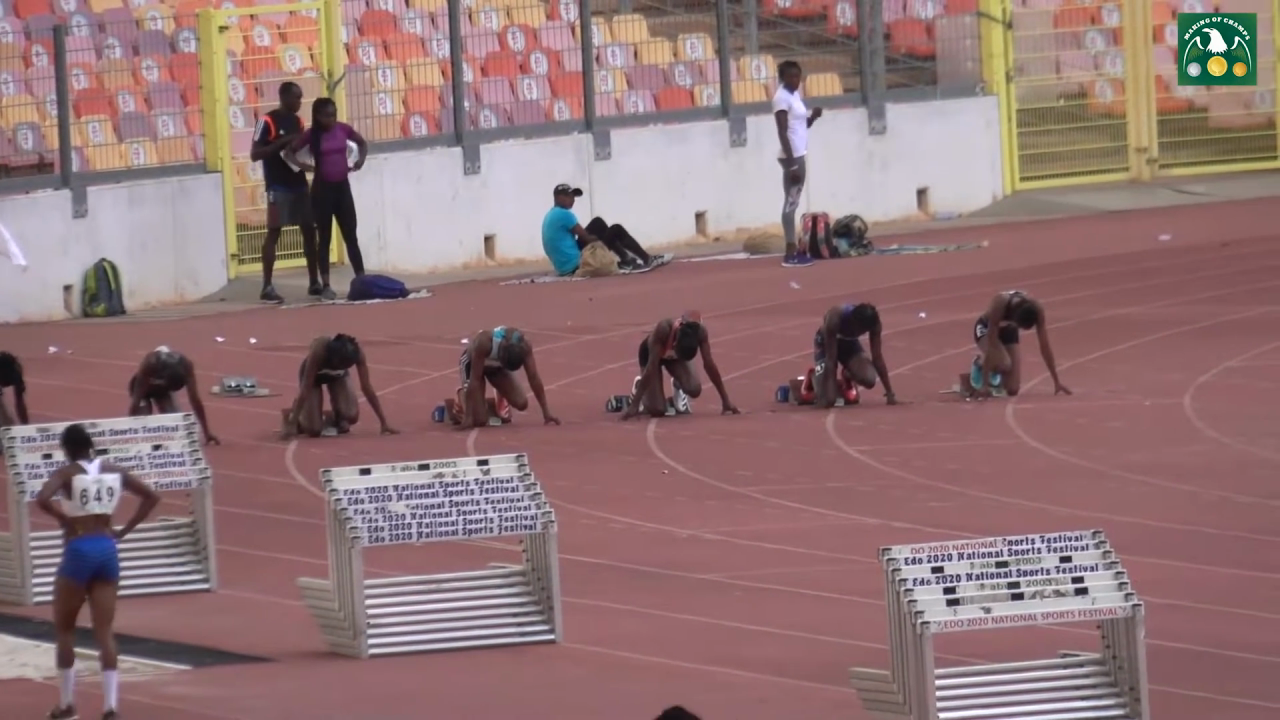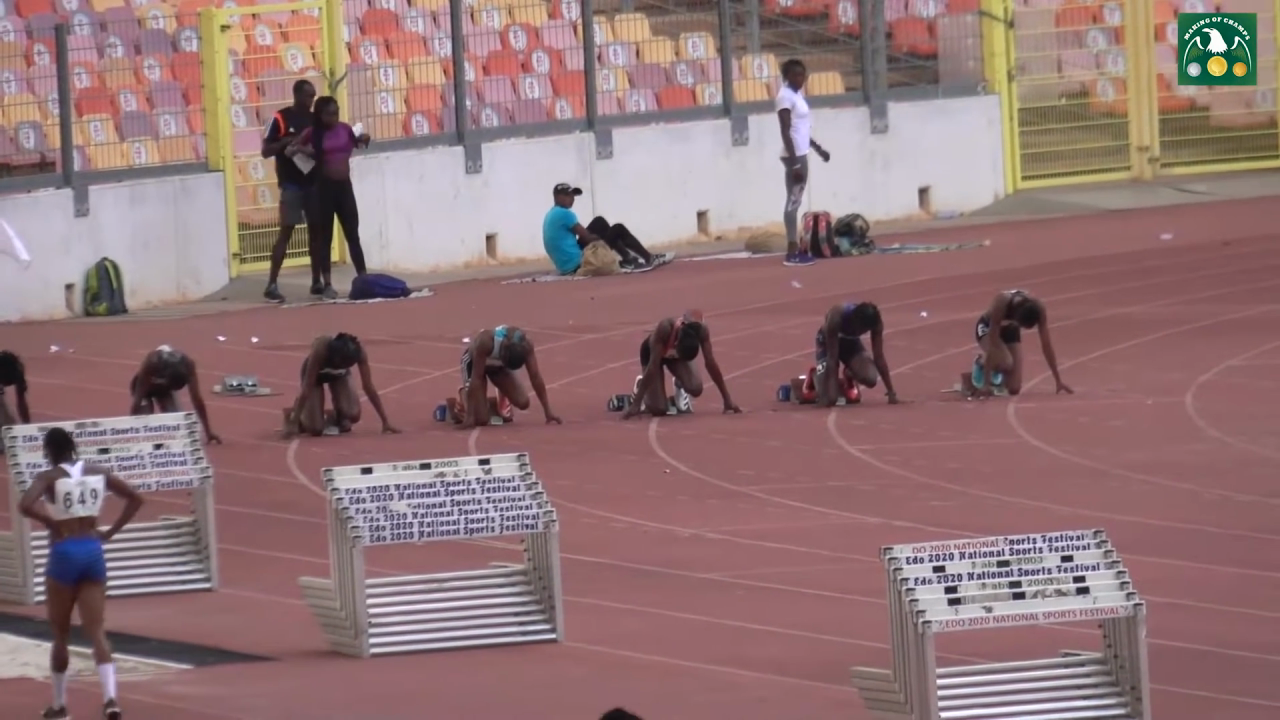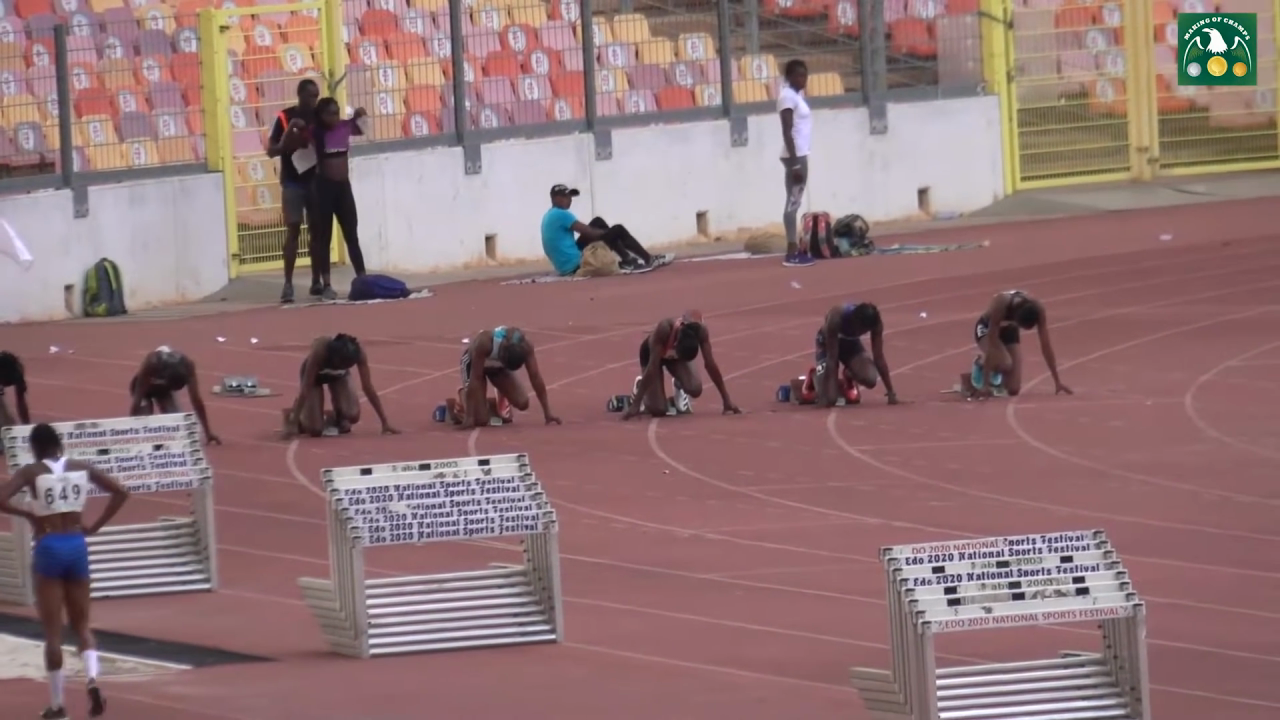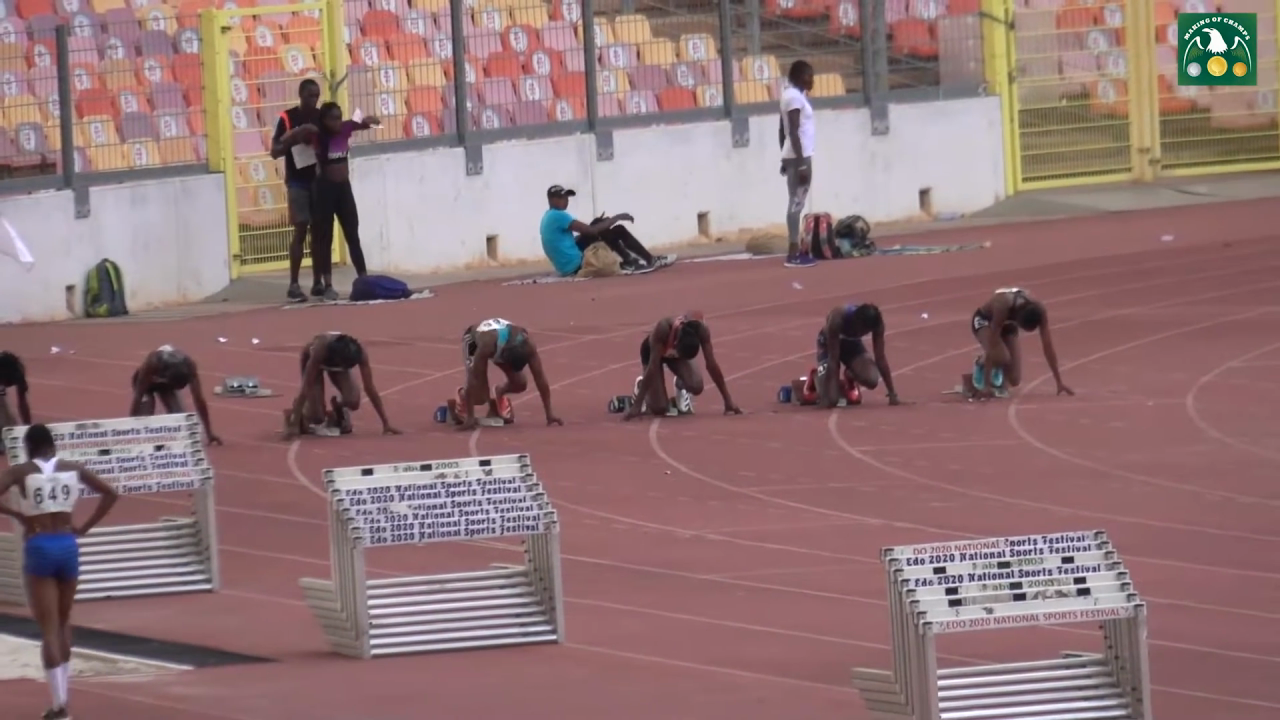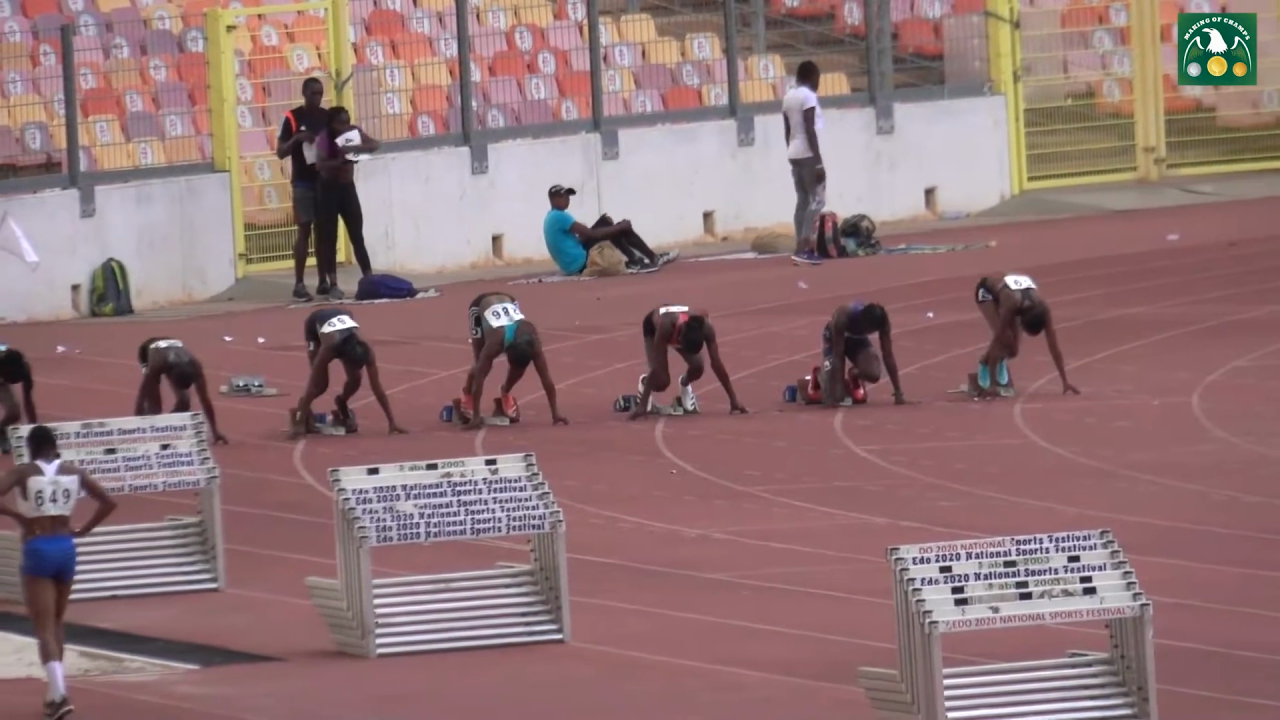
dt=0.2s
person 1, frame 1
left shoulder: (66, 473)
right shoulder: (114, 471)
left elbow: (42, 500)
right elbow: (151, 497)
left wrist: (63, 517)
right wrist: (123, 530)
left hip: (78, 552)
right hip: (107, 551)
left knee: (63, 631)
right knee: (104, 633)
person 1, frame 2
left shoulder: (49, 477)
right shoulder: (98, 472)
left elbow: (25, 506)
right elbow: (136, 499)
left wrist: (47, 521)
right wrist: (111, 531)
left hip: (64, 555)
right hip: (93, 552)
left knee: (61, 635)
right knee: (96, 632)
person 1, frame 3
left shoulder: (30, 472)
right shoulder: (82, 467)
right elbow: (121, 492)
left wrist: (28, 515)
right wrist: (95, 526)
left hip: (48, 550)
right hip: (77, 547)
left knee: (53, 632)
right knee: (81, 626)
right ankle: (92, 680)
person 1, frame 4
right shoulder: (73, 469)
right elbow: (111, 494)
right wrist: (85, 527)
left hip: (39, 549)
right hip: (68, 547)
left knee: (49, 631)
right knee: (63, 626)
right ankle: (62, 693)
person 1, frame 5
right shoulder: (73, 472)
right elbow: (109, 503)
right wrist: (82, 531)
left hip: (38, 551)
right hip: (66, 549)
left knee: (45, 630)
right knee: (56, 624)
right ankle: (54, 696)
person 2, frame 1
left shoulder: (296, 121)
right shoulder: (267, 121)
right elbow: (255, 154)
right wrist: (280, 143)
left hip: (299, 184)
right hip: (278, 187)
left knee: (310, 231)
right knee: (273, 233)
left ankle: (314, 282)
right ankle: (267, 287)
person 2, frame 2
left shoulder: (313, 118)
right shoulder: (280, 119)
right elbow: (265, 151)
right wrist: (287, 141)
left hip: (313, 182)
right hip: (290, 184)
right knee: (286, 231)
left ankle: (317, 281)
right ankle: (271, 285)
person 2, frame 3
right shoulder: (284, 118)
right elbow: (271, 151)
right wrist: (291, 142)
right hip: (293, 183)
right knee: (293, 231)
left ankle: (317, 282)
right ankle: (288, 284)
person 2, frame 4
right shoulder: (287, 118)
right elbow: (274, 152)
right wrist: (292, 140)
right hip: (297, 183)
right knee: (301, 230)
left ankle: (317, 283)
right ankle: (293, 284)
person 2, frame 5
left shoulder: (328, 117)
right shoulder: (292, 118)
right elbow: (280, 153)
right wrist: (298, 138)
right hip: (303, 183)
right knee: (304, 230)
left ankle: (323, 282)
right ankle: (299, 284)
person 3, frame 1
left shoulder: (795, 96)
right shoulder: (782, 97)
right elbow: (783, 133)
left wrist: (813, 117)
right wrist: (792, 164)
left hip: (797, 156)
right hip: (791, 157)
left knee: (792, 202)
right knee: (791, 202)
left ankle: (793, 249)
right ankle: (790, 253)
person 3, frame 2
left shoulder: (797, 95)
right shoulder: (785, 96)
right elbow: (785, 132)
left wrist: (818, 148)
right wrist: (795, 163)
left hip: (800, 155)
right hip: (794, 156)
left knee: (795, 201)
right knee: (794, 201)
left ankle: (795, 247)
right ankle: (793, 252)
person 3, frame 3
left shoulder: (796, 95)
right shoulder: (788, 96)
right elbow: (788, 132)
right wrist: (795, 164)
left hip: (798, 156)
right hip: (796, 157)
left knee: (794, 202)
right knee: (793, 202)
left ankle: (794, 248)
right ankle: (792, 253)
person 3, frame 4
left shoulder: (789, 95)
right shoulder: (795, 97)
left elbow: (782, 131)
right elbow: (794, 132)
left wrist: (785, 160)
right wrist: (802, 164)
left hip: (791, 156)
right hip: (799, 157)
left knee: (795, 203)
right knee: (797, 203)
left ankle: (796, 249)
right ankle: (793, 254)
person 3, frame 5
left shoulder: (789, 97)
right shoulder: (808, 96)
right elbow: (810, 131)
right wrist: (819, 162)
left hip: (794, 155)
right hip: (808, 155)
left knee: (803, 201)
right knee: (818, 200)
left ankle: (801, 249)
right ankle: (802, 248)
person 4, frame 1
left shoulder: (344, 129)
right shoulder: (310, 134)
left elbow: (362, 143)
right elbow: (288, 153)
left wrist: (361, 158)
right wrist: (302, 164)
left hip: (343, 187)
right hip: (322, 189)
left knee: (351, 236)
right knee: (324, 238)
right ankle: (325, 285)
person 4, frame 2
left shoulder: (345, 128)
right shoulder: (312, 132)
left elbow: (358, 143)
right elbow: (288, 151)
left wrist: (363, 140)
right wrist: (301, 149)
left hip: (344, 185)
right hip: (324, 186)
left knee: (353, 235)
right knee: (325, 237)
right ankle: (327, 284)
person 4, frame 3
left shoulder: (344, 126)
right shoulder: (314, 131)
left elbow: (359, 130)
left wrist: (359, 116)
left hip: (343, 186)
right hip: (323, 187)
left knee: (351, 237)
right knee: (323, 238)
right ankle: (326, 285)
person 4, frame 4
left shoulder: (346, 128)
right shoulder: (316, 134)
left elbow: (370, 123)
left wrist: (369, 121)
left hip: (344, 187)
right hip: (324, 189)
left knee: (353, 237)
right knee: (325, 238)
right ankle: (328, 286)
person 4, frame 5
left shoulder: (354, 132)
right shoulder: (323, 138)
left elbow: (374, 144)
right elbow: (321, 165)
left wrist: (360, 147)
right wrist: (340, 153)
left hip: (348, 188)
right hip: (328, 189)
left knee: (357, 237)
right knee: (330, 238)
right ankle: (333, 285)
